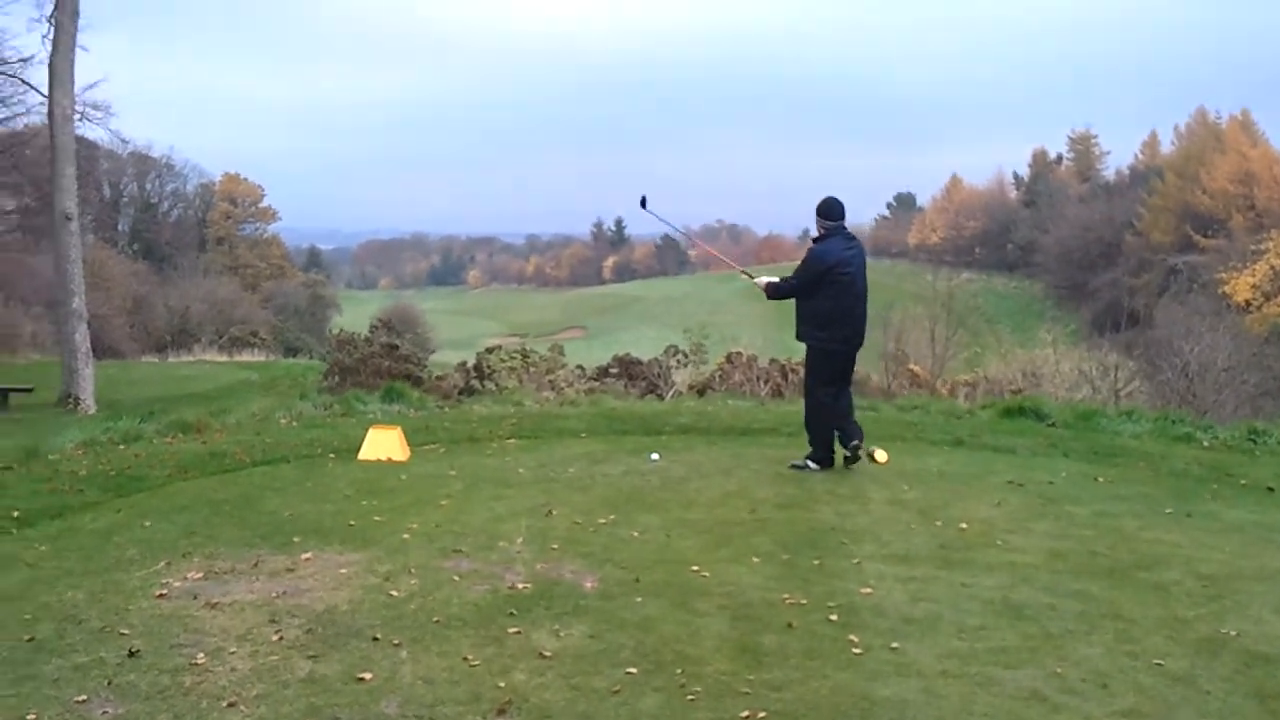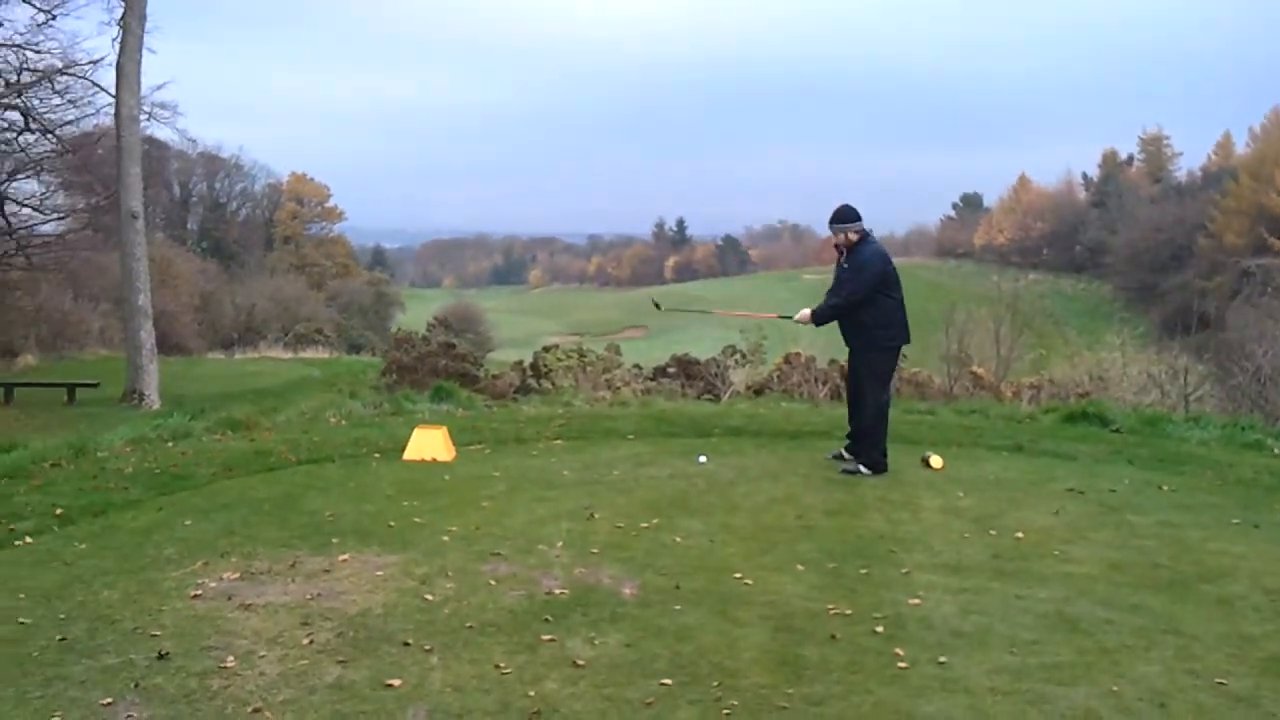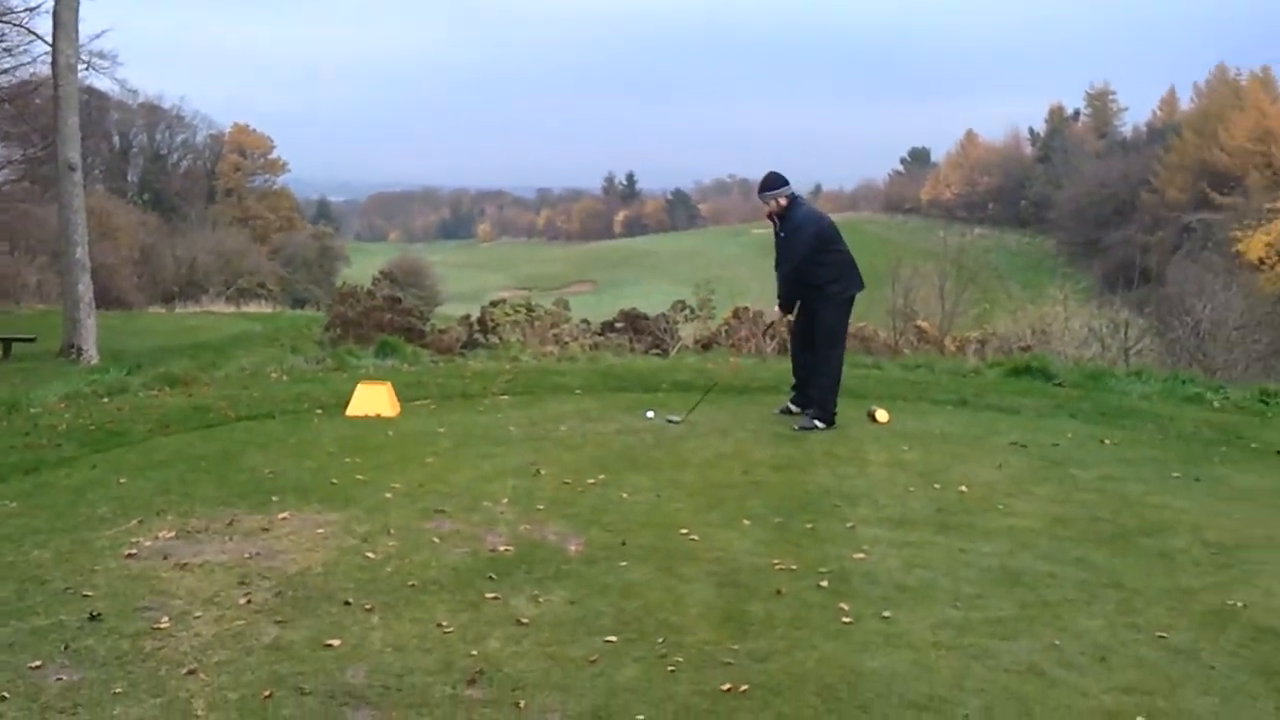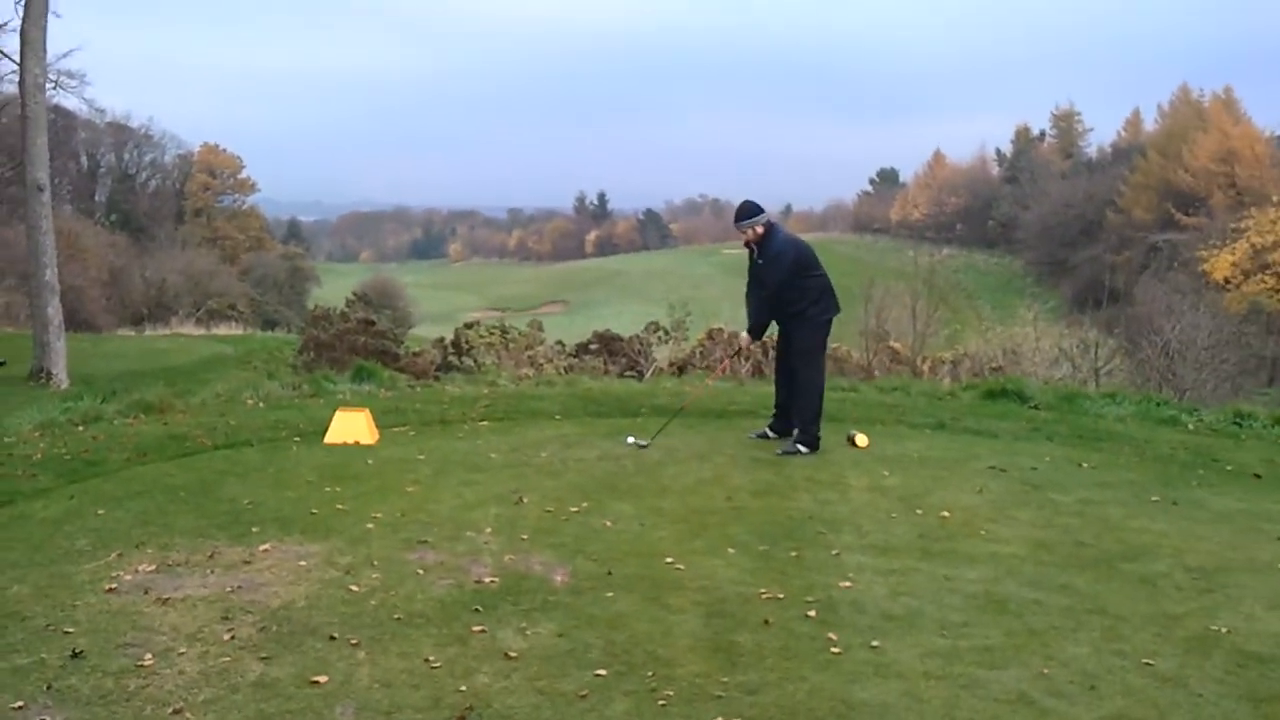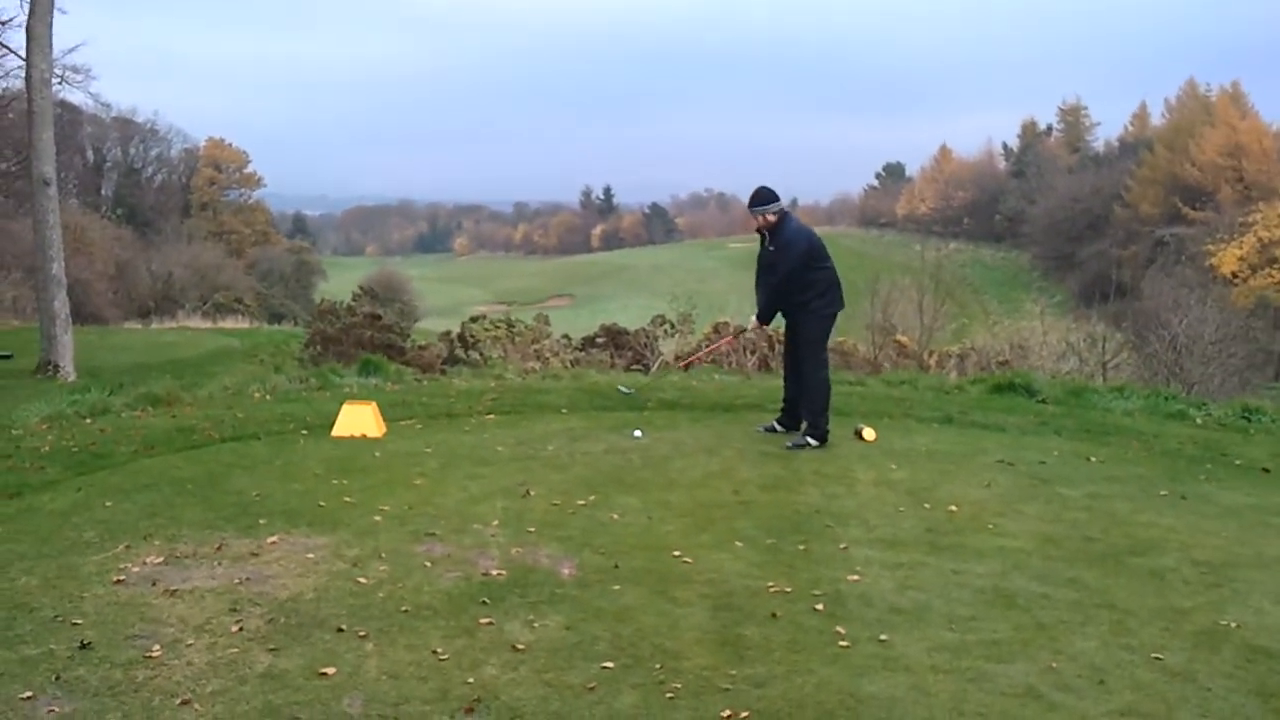
dt=0.5s
person 1, frame 1
left shoulder: (821, 253)
right shoulder: (854, 247)
left elbow: (797, 286)
left wrist: (769, 286)
right wrist: (781, 281)
left hip: (826, 335)
right hip: (851, 333)
left knee: (819, 394)
right knee: (840, 388)
left ankle: (821, 456)
right ankle: (851, 438)
person 1, frame 2
left shoulder: (871, 257)
right shoulder: (849, 254)
left elbow: (849, 297)
right elbow: (838, 291)
left wrist: (816, 314)
right wrist: (818, 312)
left hip: (881, 336)
right hip: (862, 334)
left knee: (873, 396)
right knee: (856, 391)
left ankle: (873, 461)
right ankle: (857, 447)
person 1, frame 3
left shoulder: (804, 220)
right shoulder: (785, 218)
left elbow: (794, 267)
right elbow: (784, 263)
left wrist: (784, 305)
right wrist: (784, 299)
left hip: (836, 289)
right hip: (813, 289)
left knee: (827, 348)
right knee: (801, 340)
left ankle: (823, 414)
right ankle: (803, 398)
person 1, frame 4
left shoulder: (782, 247)
right shoulder: (760, 244)
left elbow: (771, 293)
right elbow: (756, 288)
left wrist: (753, 331)
right wrist: (752, 325)
left hip: (813, 312)
right hip: (792, 312)
left knee: (807, 371)
right knee: (785, 367)
left ankle: (807, 438)
right ankle: (782, 424)
person 1, frame 5
left shoulder: (794, 236)
right shoulder: (771, 233)
left elbow: (782, 281)
right elbow: (766, 275)
left wrist: (762, 317)
right wrist: (762, 311)
left hip: (818, 305)
right hip: (799, 305)
left knee: (813, 363)
right knee: (793, 361)
left ankle: (816, 431)
right ankle: (790, 419)
